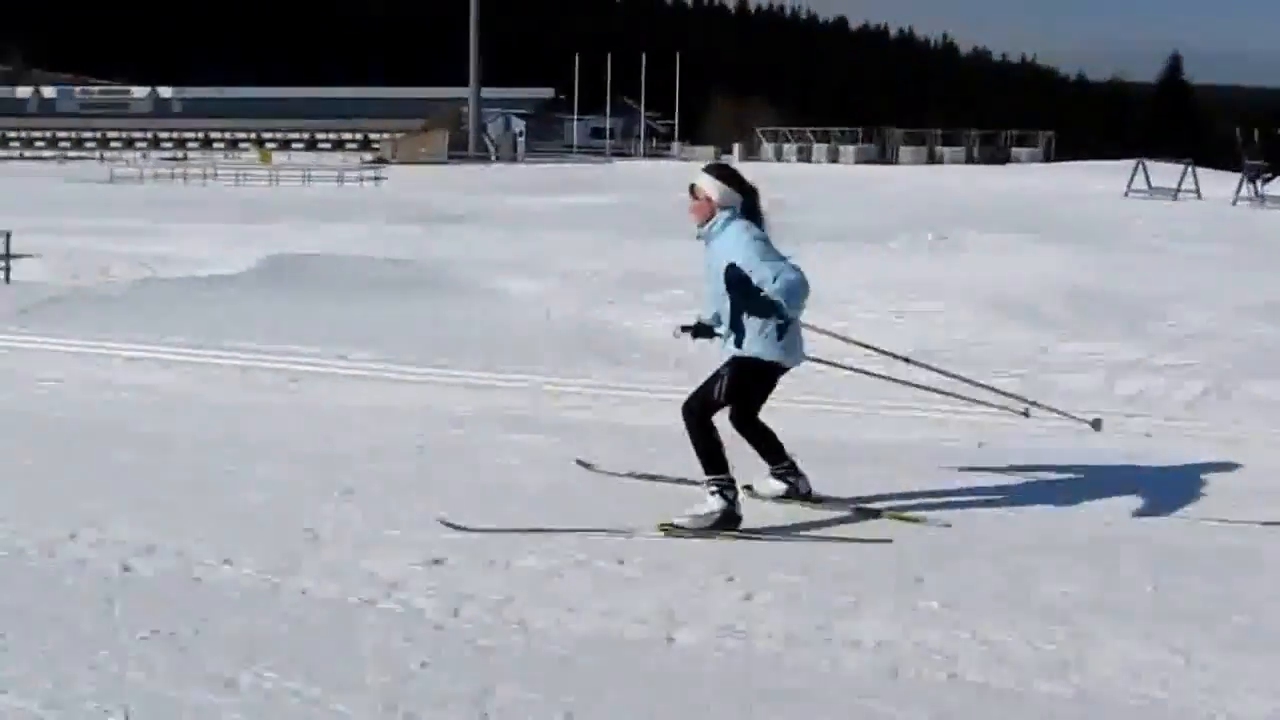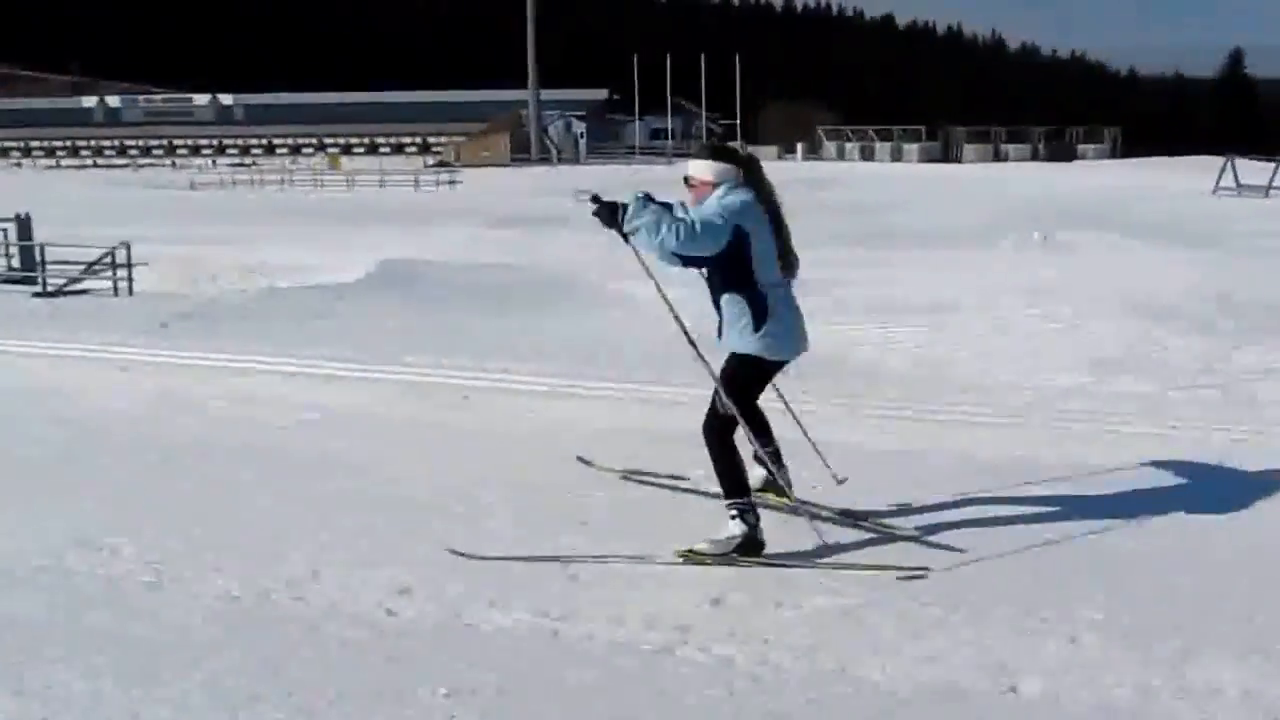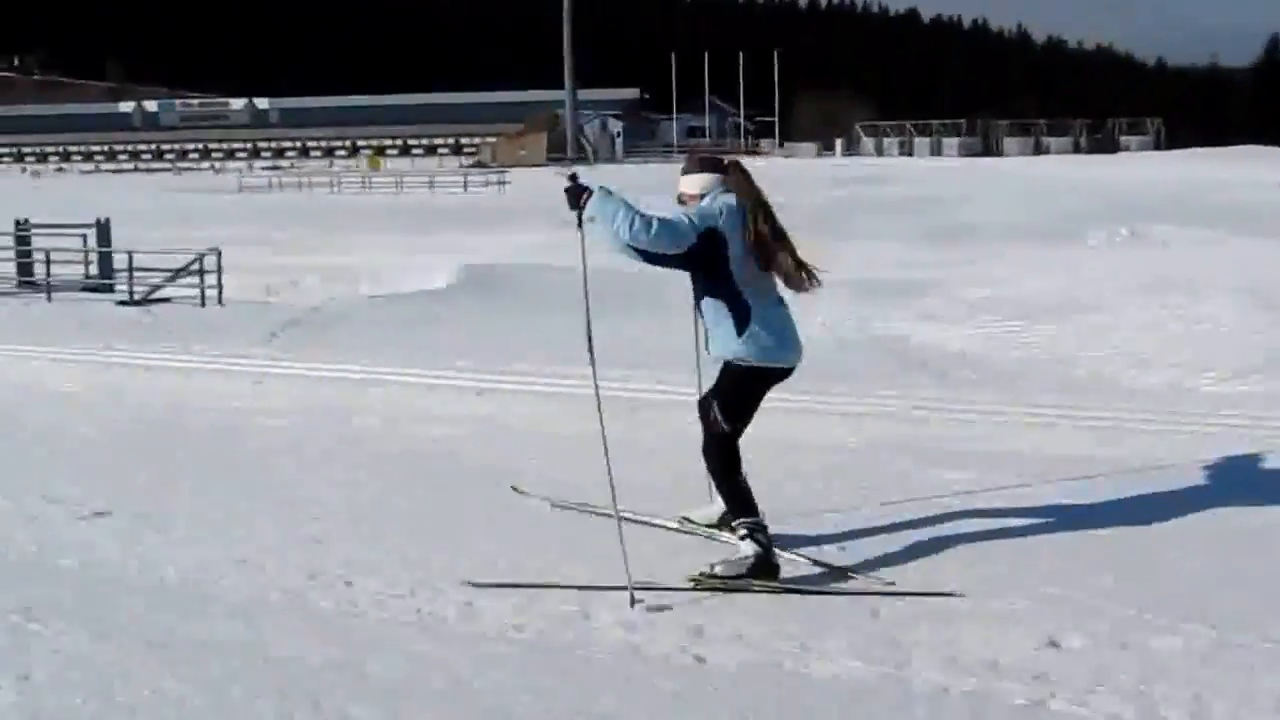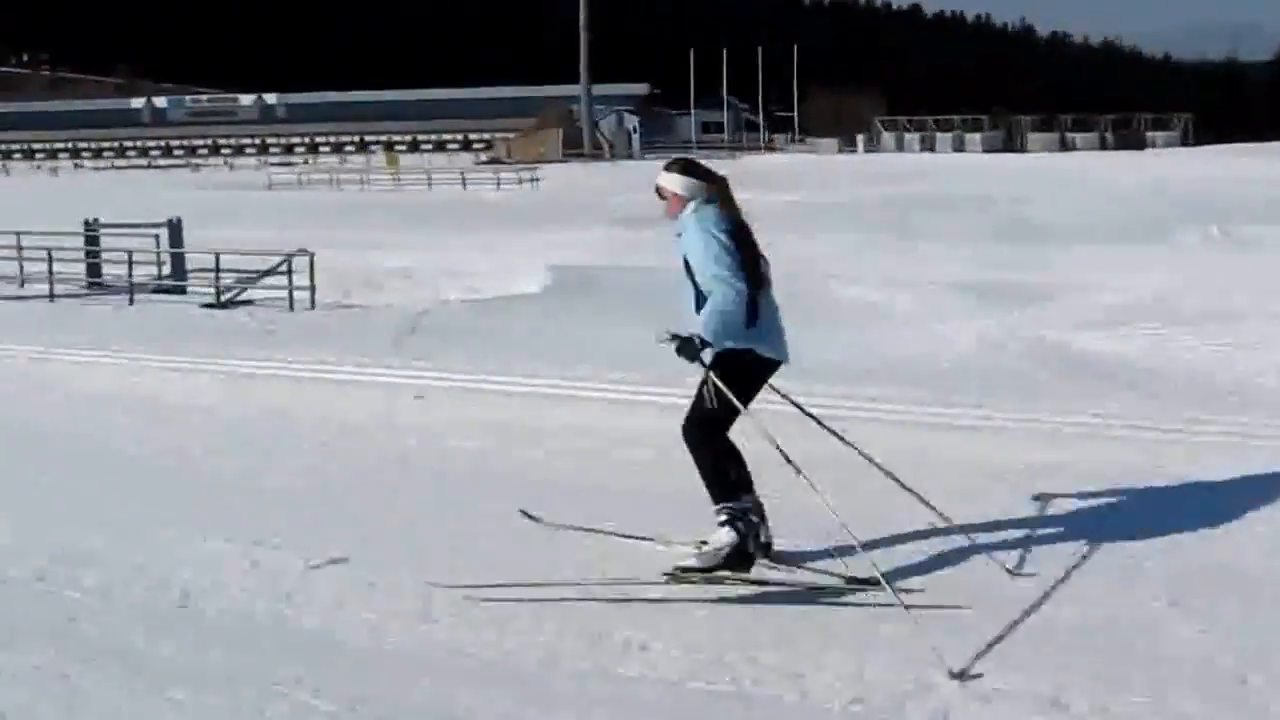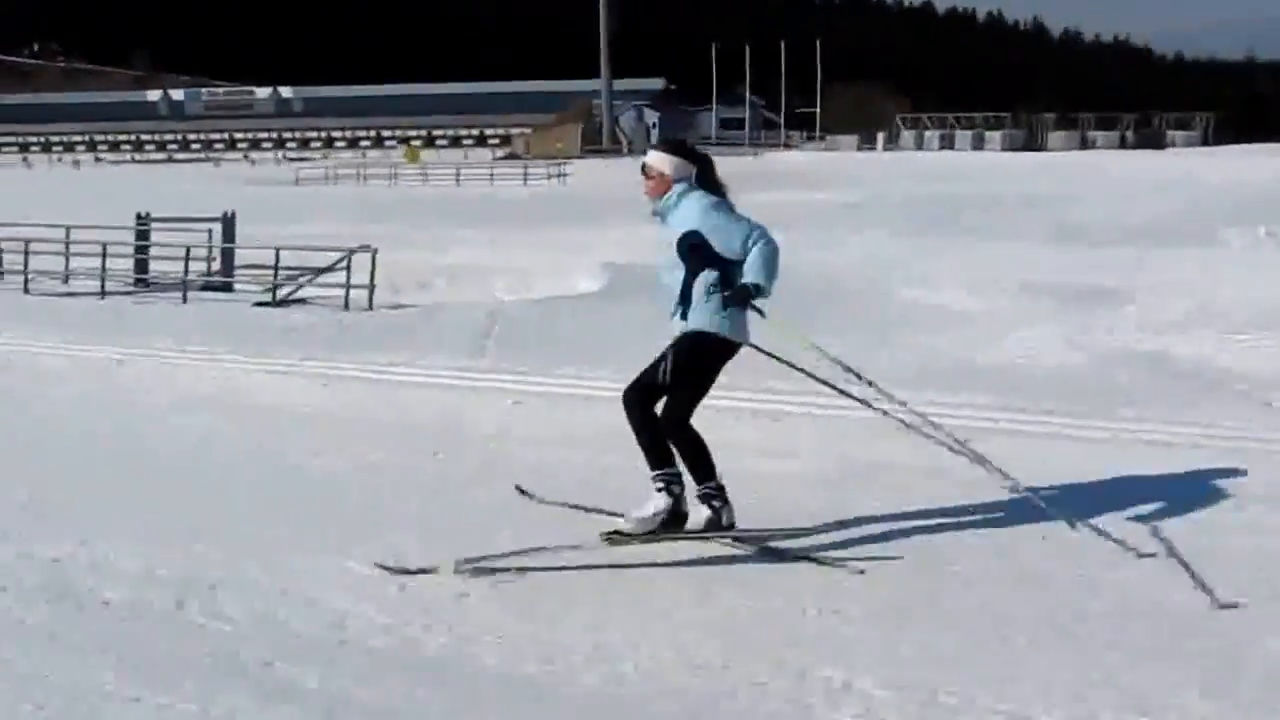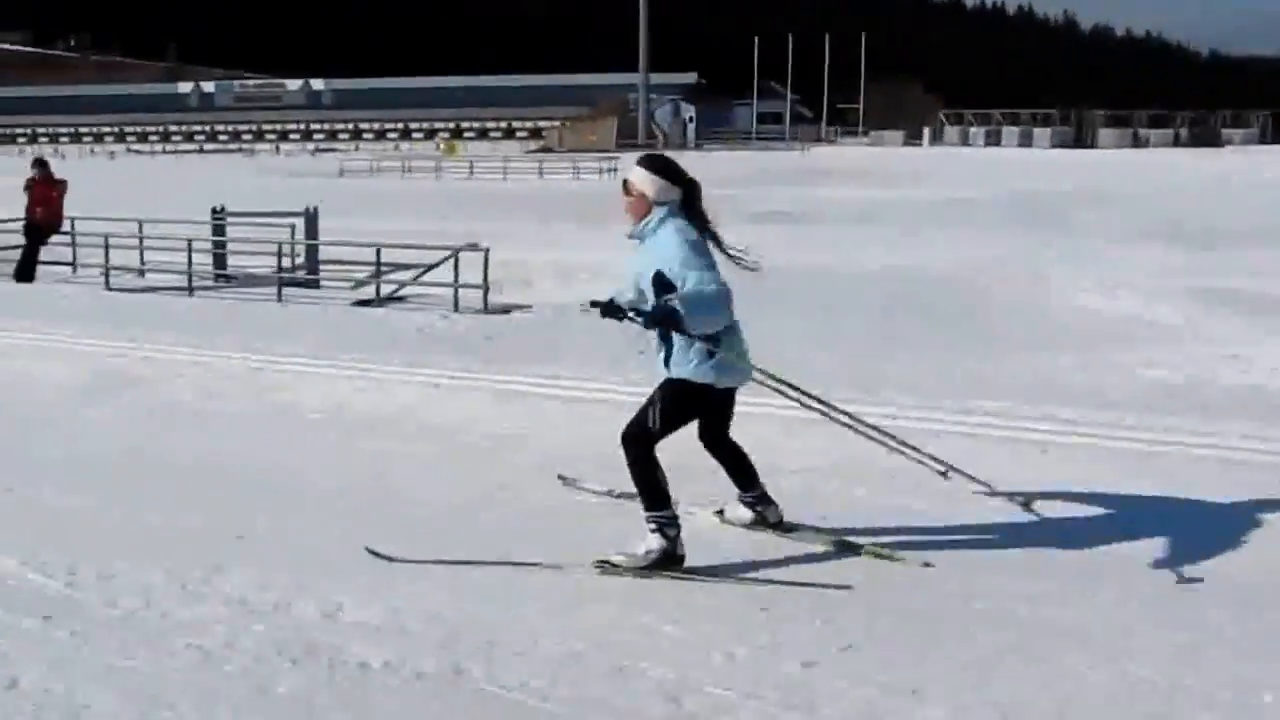
dt=0.3s
person 1, frame 1
left shoulder: (743, 238)
right shoulder: (724, 235)
left elbow: (792, 281)
left wrist: (773, 303)
right wrist: (711, 325)
left hip: (762, 349)
right hip: (767, 346)
left knee: (696, 410)
right knee: (743, 416)
left ankle: (723, 502)
right ankle: (790, 478)
person 1, frame 2
left shoulder: (729, 212)
right shoulder: (745, 206)
left elbow: (687, 239)
right elbow: (699, 232)
left wrist: (629, 216)
right wrist: (663, 211)
left hip: (757, 339)
right hip: (778, 333)
left knee: (717, 428)
right knee: (738, 400)
left ankle: (744, 526)
right ankle: (770, 471)
person 1, frame 3
left shoulder: (709, 216)
right shoulder: (740, 214)
left elbow: (653, 236)
left wrist: (593, 201)
left hip: (749, 351)
right hip: (773, 346)
left knee: (717, 444)
right knee: (711, 411)
left ankle: (755, 549)
right ankle: (731, 507)
person 1, frame 4
left shoulder: (702, 230)
right shoulder: (708, 225)
left elbow: (729, 288)
left wrist: (703, 337)
left hip: (743, 345)
right hip: (751, 345)
left knee: (699, 428)
right knee: (712, 427)
left ankle: (736, 535)
right ankle: (749, 523)
person 1, frame 5
left shoulder: (700, 207)
right shoulder: (680, 211)
left elbow: (762, 244)
left wrist: (752, 285)
left hip: (708, 328)
right hip: (702, 329)
left knee: (638, 398)
right knee: (673, 419)
left ankle: (669, 499)
right ankle: (714, 505)
person 1, frame 6
left shoulder: (676, 239)
right shoulder: (658, 235)
left elbow: (710, 297)
left wrist: (673, 313)
right wrist: (623, 303)
left hip: (699, 368)
right hip: (714, 362)
left knee: (636, 439)
right knee: (714, 436)
left ankle: (664, 541)
right ankle: (758, 505)
